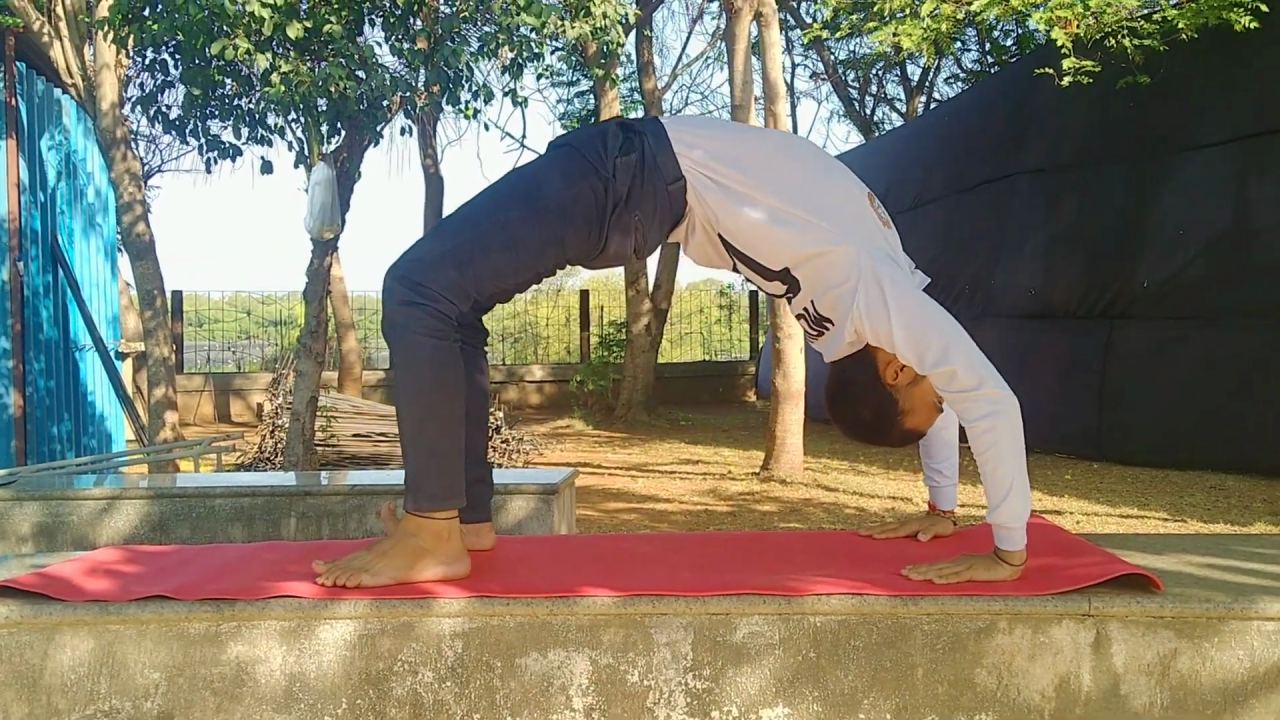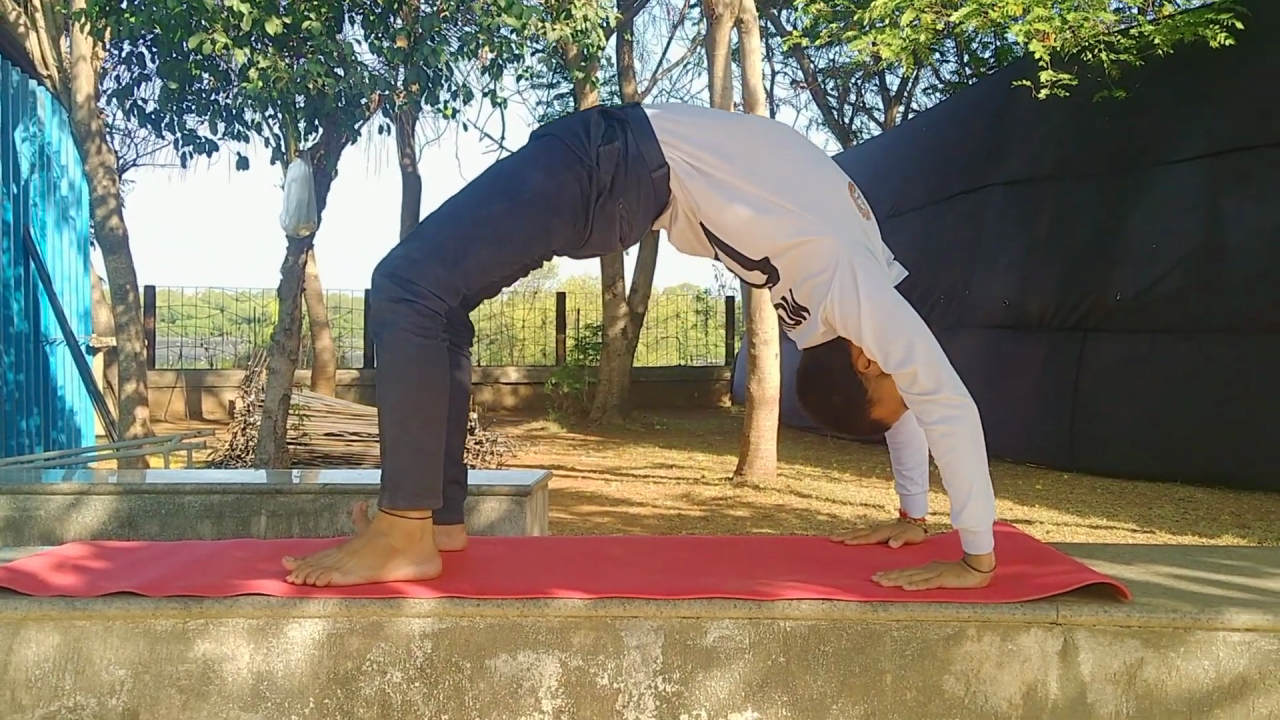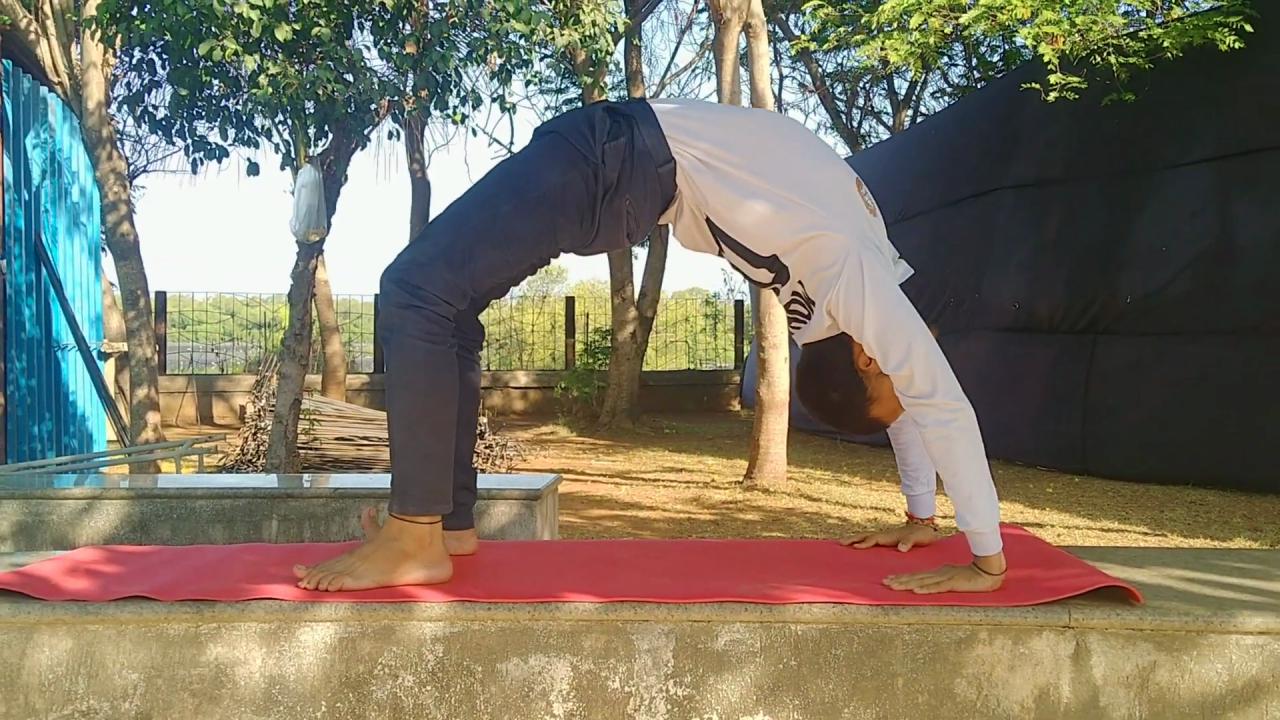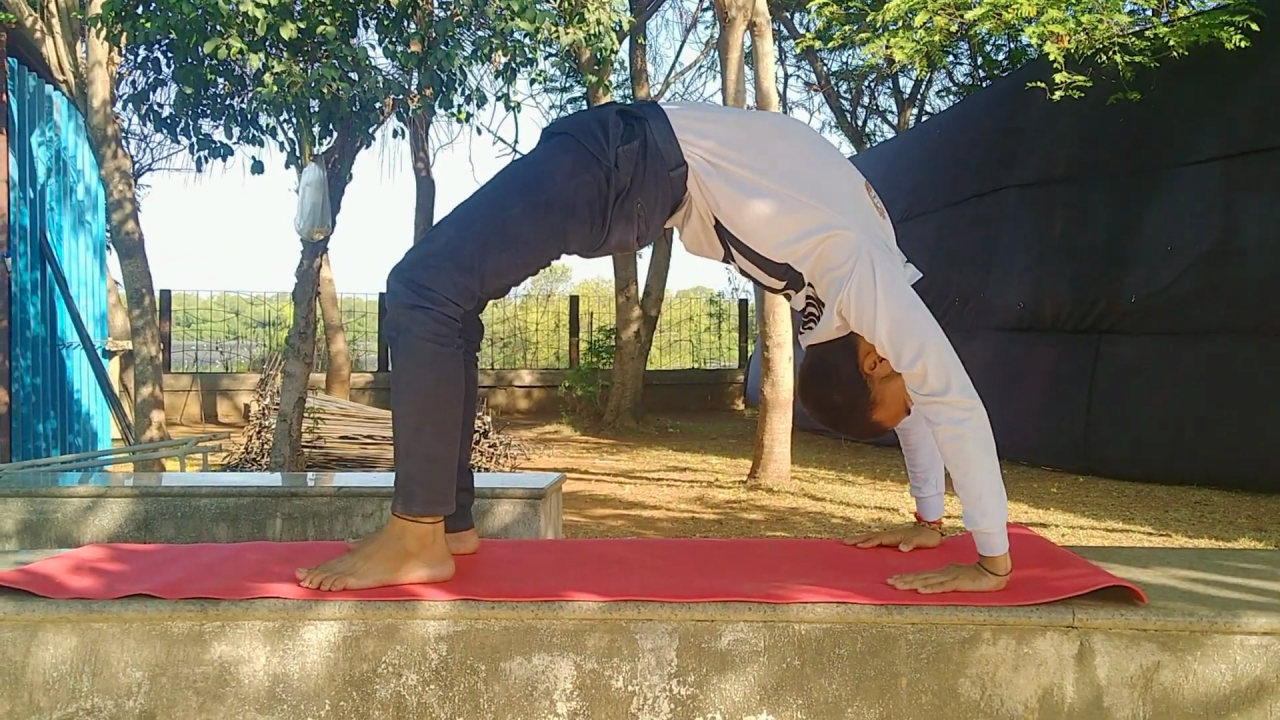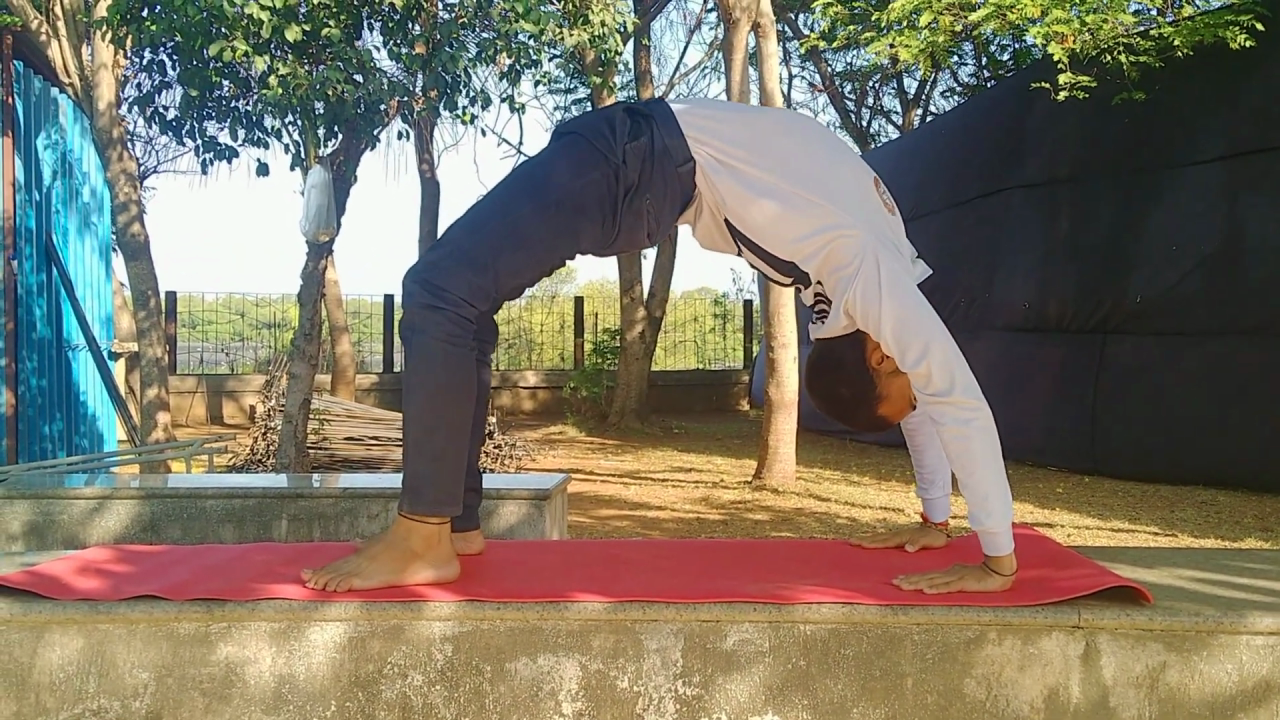
dt=0.3s
person 1, frame 1
left shoulder: (879, 303)
right shoulder: (876, 302)
right elbow: (990, 401)
left wrist: (941, 509)
right wrist: (992, 541)
left hip: (656, 181)
right hip: (642, 171)
person 1, frame 2
left shoulder: (853, 285)
right shoulder: (851, 289)
left elbow: (935, 401)
right elbow: (946, 403)
right wrist: (976, 557)
left hip: (638, 172)
right hip: (621, 162)
person 1, frame 3
left shoulder: (863, 283)
right shoulder: (857, 284)
left elbow: (925, 400)
right elbow: (942, 406)
left wrist: (921, 517)
right wrist: (984, 561)
left hip: (636, 164)
right hip: (625, 156)
person 1, frame 4
left shoulder: (870, 287)
right shoulder: (869, 289)
left elbow: (924, 399)
right elbow: (953, 404)
left wrist: (928, 519)
right wrist: (992, 562)
left hip: (650, 167)
right hip: (636, 158)
person 1, frame 5
left shoulder: (882, 285)
right shoulder: (875, 284)
left elbow: (931, 395)
right elbow: (958, 403)
left wrist: (935, 521)
right wrist: (994, 562)
left hip: (657, 164)
right hip: (645, 155)
